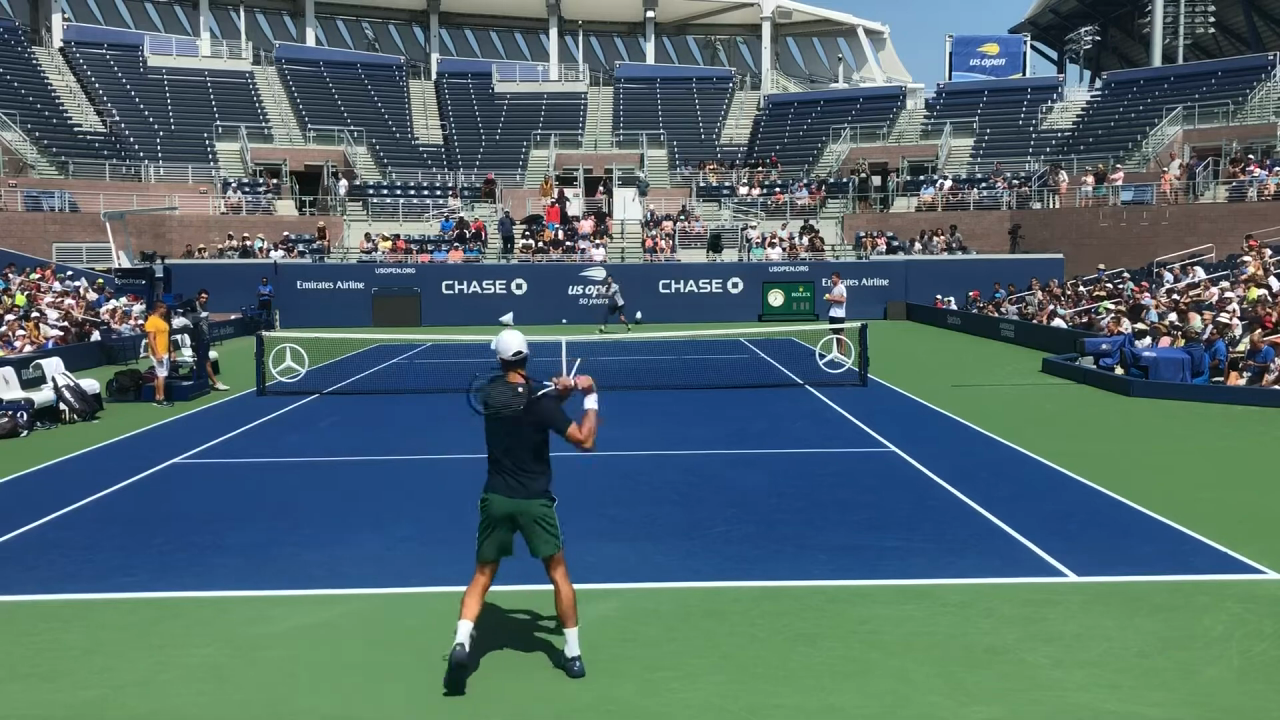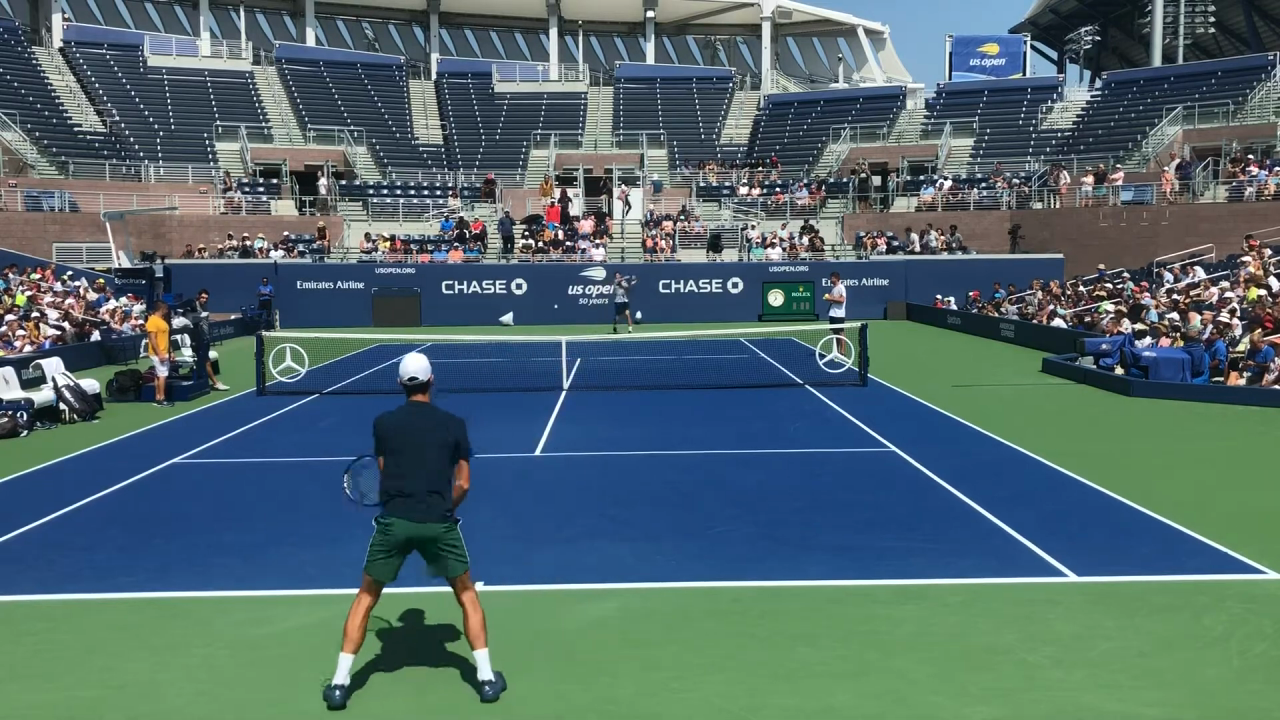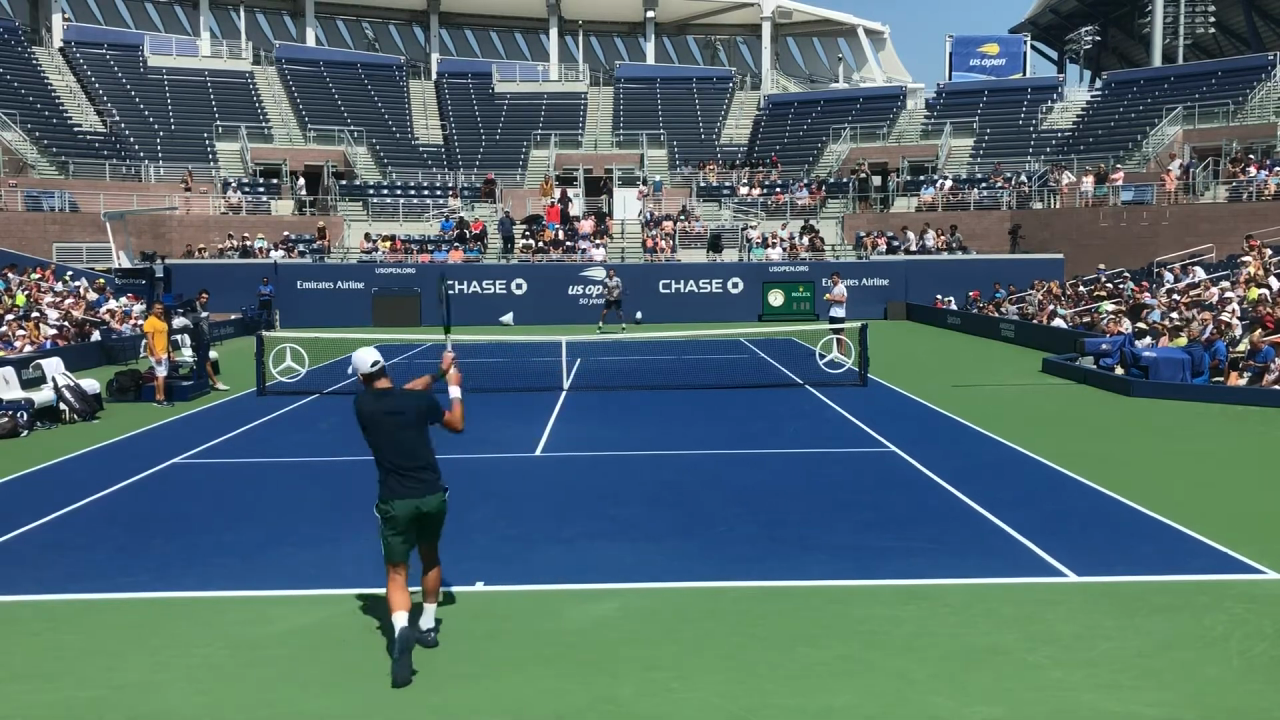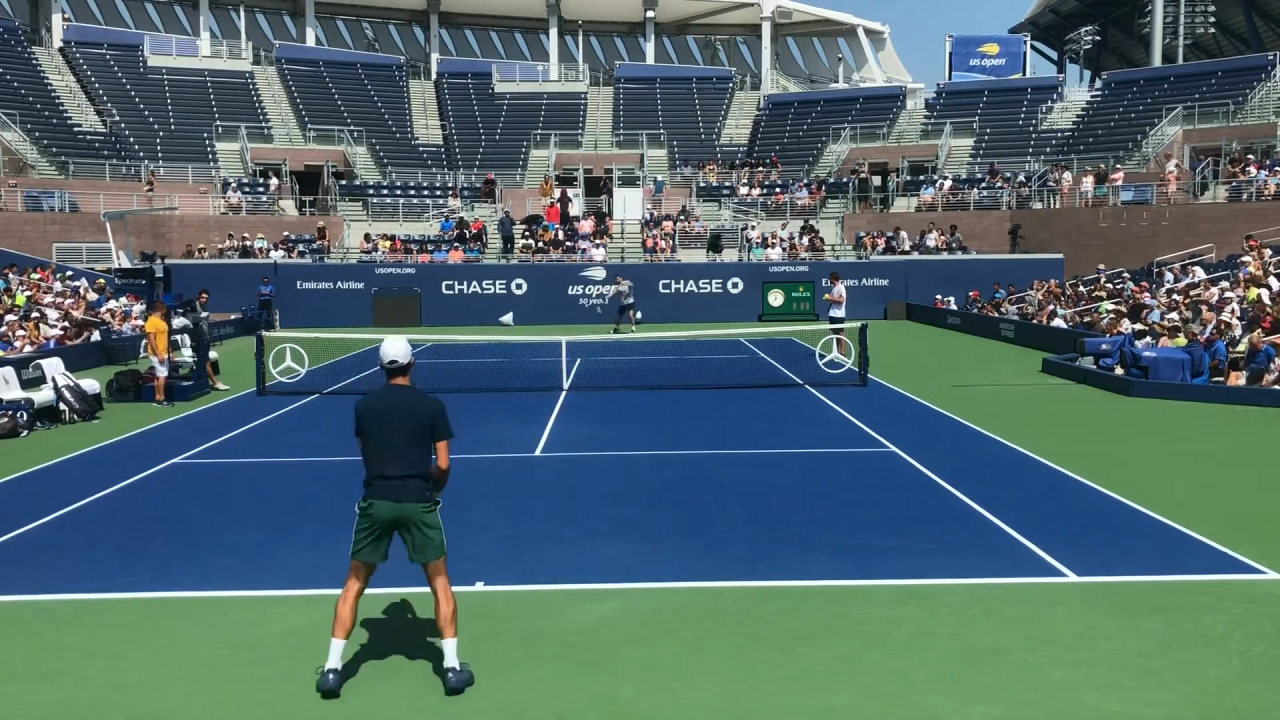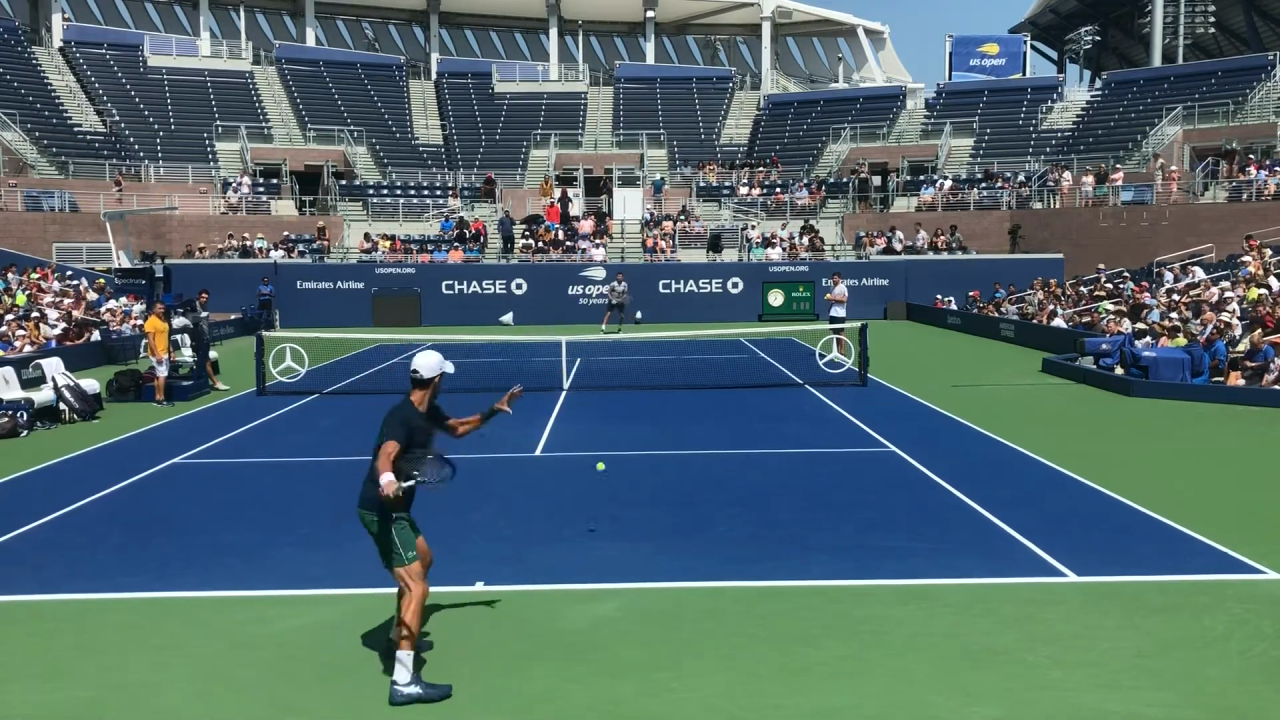
dt=1s
person 1, frame 1
left shoulder: (492, 389)
right shoulder: (542, 405)
right elbow: (585, 442)
left wrist: (561, 389)
right wrist: (590, 397)
left hip: (496, 499)
right hip: (535, 501)
left knee: (481, 578)
right knee: (558, 575)
left ankle: (462, 645)
right ankle: (572, 654)
person 1, frame 2
left shoulder: (383, 423)
right shoulder: (453, 424)
left elbow: (385, 475)
right elbow: (462, 485)
left hip: (393, 521)
right hip: (438, 522)
left knee: (365, 598)
right knee: (467, 596)
left ankle: (340, 684)
right ankle: (486, 679)
person 1, frame 3
left shoulder: (363, 403)
right shoulder: (420, 400)
right elbow: (457, 425)
left wrist: (438, 374)
right wrist: (453, 386)
left hip: (395, 501)
right hip: (434, 495)
left knee: (396, 574)
right knee: (431, 558)
left ankle: (403, 629)
right ankle: (426, 628)
person 1, frame 4
left shoulder: (364, 406)
right shoulder: (433, 406)
left elbow: (367, 458)
right elbow: (443, 465)
left hip: (375, 503)
right hip: (419, 504)
left knee: (354, 585)
right knee: (440, 583)
left ankle: (332, 669)
right ankle: (452, 667)
person 1, frame 5
left shoulder: (428, 411)
right shoulder: (401, 416)
left elbow: (459, 428)
right elbow: (384, 455)
left wrist: (494, 410)
right wrist: (387, 479)
left hip: (394, 510)
right hip: (381, 511)
left knee: (423, 559)
right knee: (416, 586)
left ankle: (405, 630)
right ankle: (403, 682)
